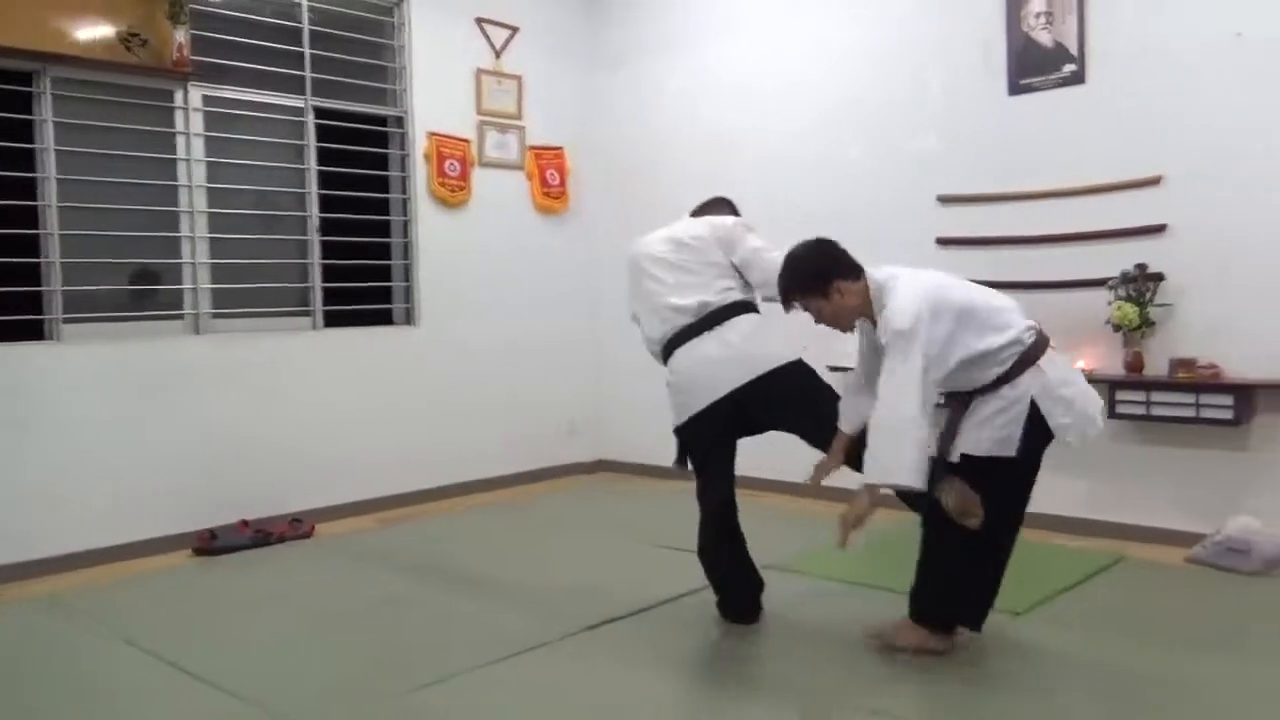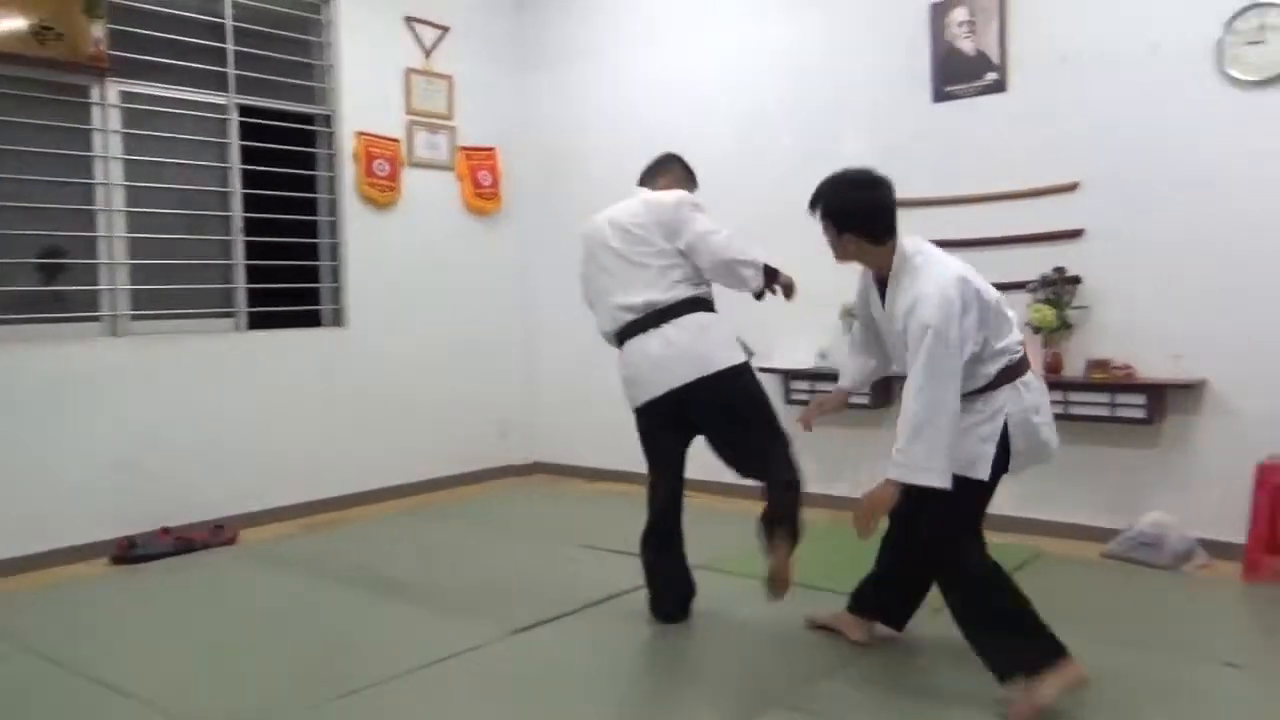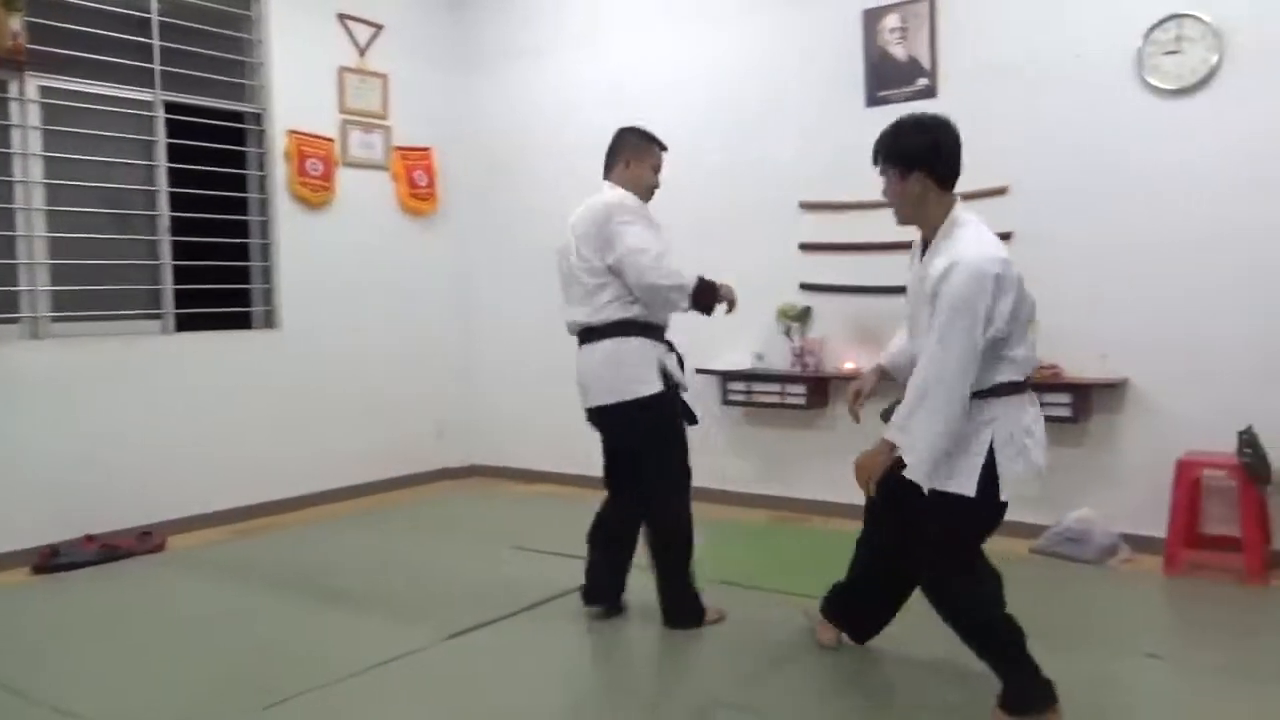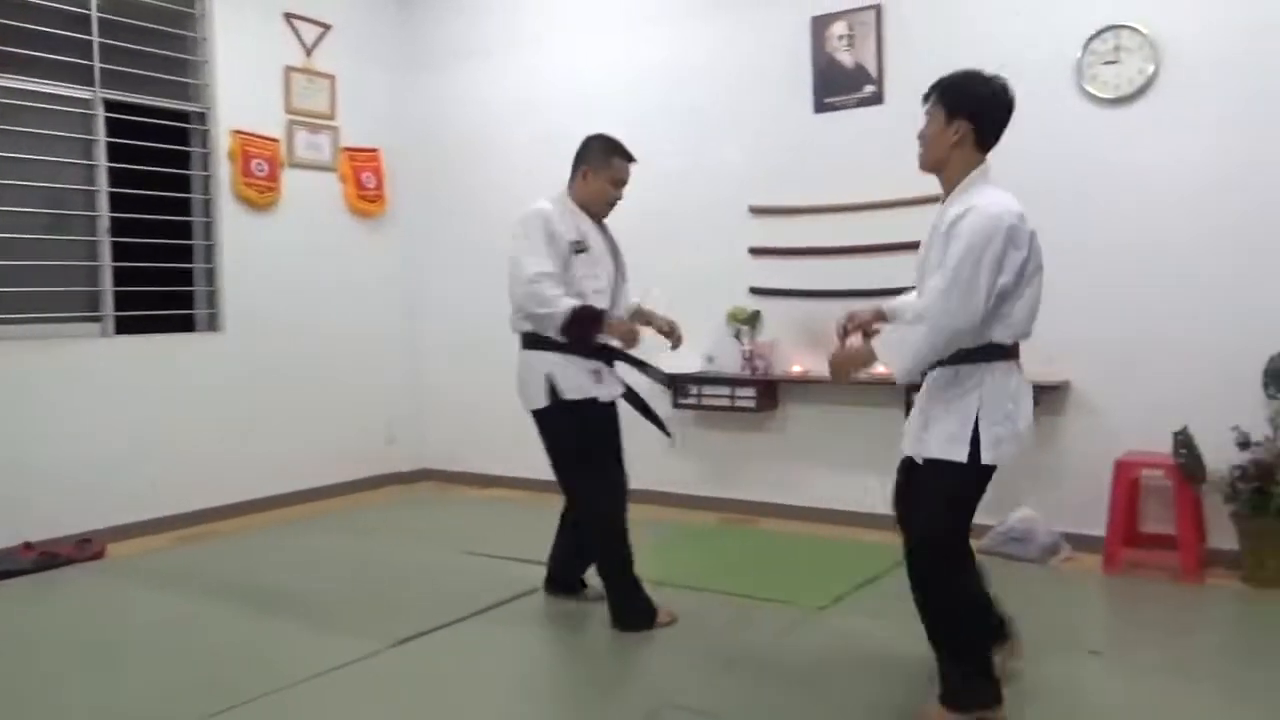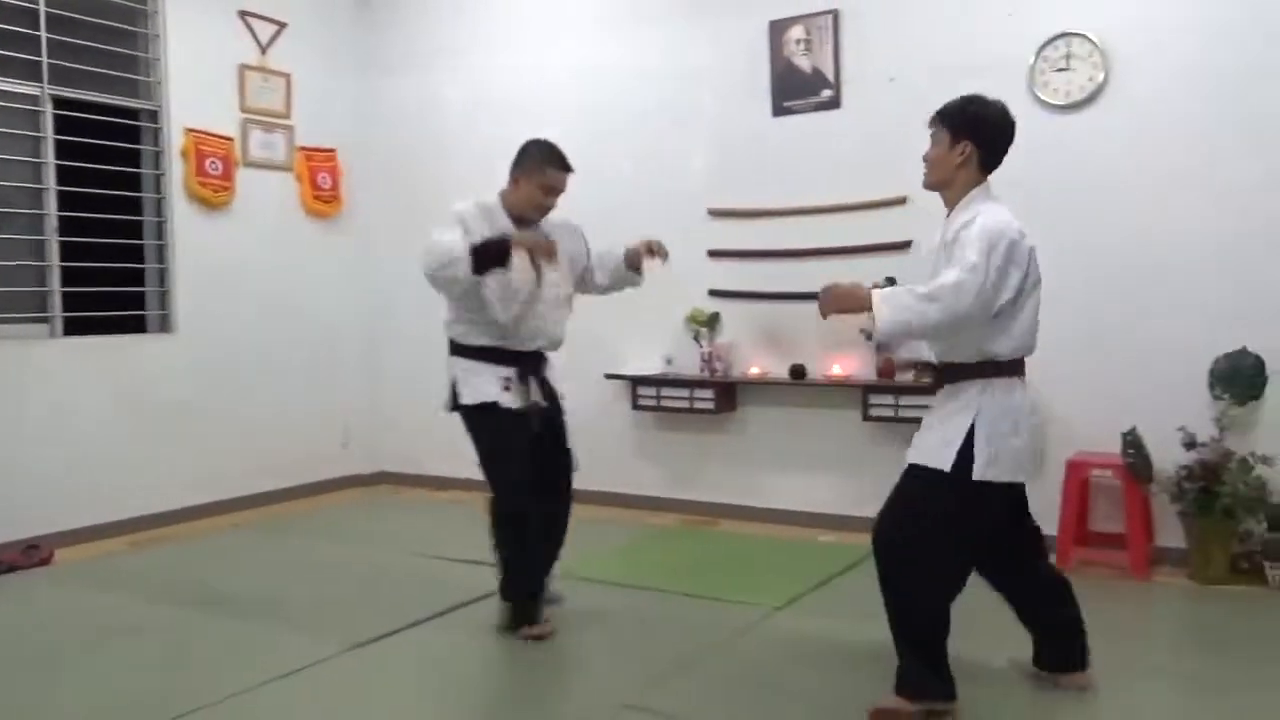
dt=0.2s
person 1, frame 1
left shoulder: (909, 313)
right shoulder: (880, 296)
left elbow: (901, 406)
right elbow: (869, 378)
right wrist: (841, 441)
left hip: (1027, 394)
right hip: (998, 389)
left ankle: (936, 622)
right ankle: (941, 620)
person 1, frame 2
left shoulder: (933, 293)
right shoulder: (881, 270)
left elbow: (929, 395)
right elbow: (873, 337)
left wrist: (894, 481)
right wrist: (841, 390)
left hip: (996, 408)
right hip: (965, 398)
left knee: (943, 530)
right knee: (926, 517)
left ankle: (1043, 663)
right ankle: (869, 611)
person 1, frame 3
left shoulder: (970, 264)
right shoulder: (935, 244)
left elbow: (944, 374)
left wrist: (890, 447)
right wrist: (881, 369)
left hip: (987, 426)
right hip: (958, 413)
left knee: (946, 560)
right knee: (896, 517)
right ankle: (846, 616)
person 1, frame 4
left shoulder: (988, 215)
right shoulder: (962, 206)
left elbow: (952, 312)
left wrist: (873, 354)
right wrist: (883, 313)
left hip: (977, 393)
right hip: (955, 385)
left knee: (934, 539)
right knee: (919, 508)
right ankle: (991, 634)
person 1, frame 5
left shoulder: (992, 228)
right shoulder: (968, 224)
left elbow: (951, 304)
right elbow: (945, 303)
left wrist: (867, 301)
right wrist: (873, 300)
left hip: (981, 412)
right hip: (976, 405)
left knee: (906, 543)
right knee: (1005, 541)
right ankle: (1066, 659)
person 2, frame 1
left shoulder: (641, 253)
right shoulder: (727, 227)
right elbow: (778, 275)
left hip: (690, 374)
right hip: (749, 352)
left knee: (715, 501)
right knee: (842, 427)
left ankle: (738, 600)
person 2, frame 2
left shoulder: (596, 230)
right shoulder: (674, 204)
left elbow: (604, 307)
right elbow: (724, 256)
right wrist: (771, 275)
left hip: (642, 361)
right hip: (700, 349)
left knee: (665, 489)
right knee: (767, 452)
left ankle: (670, 599)
right ankle: (780, 531)
person 2, frame 3
left shoulder: (588, 218)
right shoulder: (620, 209)
right elbow: (654, 276)
right wrist: (711, 291)
left hip: (602, 364)
right hip: (633, 363)
left knee: (628, 485)
right knee: (666, 485)
left ankle: (604, 590)
right ankle: (681, 605)
person 2, frame 4
left shoulder: (594, 230)
right shoulder: (542, 220)
right elbow: (534, 295)
left wrist: (641, 317)
right wrist: (602, 324)
left hip: (585, 373)
right hip: (558, 375)
left knee: (593, 483)
right knee: (601, 488)
left ankle: (565, 575)
right ankle: (631, 607)
person 2, frame 5
left shoulder: (558, 233)
right shoulder: (469, 219)
left elbow: (596, 271)
right elbow: (439, 265)
left wrist: (632, 258)
right wrist: (506, 243)
left hip: (531, 376)
right hip: (483, 377)
left knee: (552, 485)
right knee: (514, 489)
left ankle: (522, 584)
right ankle: (522, 607)
